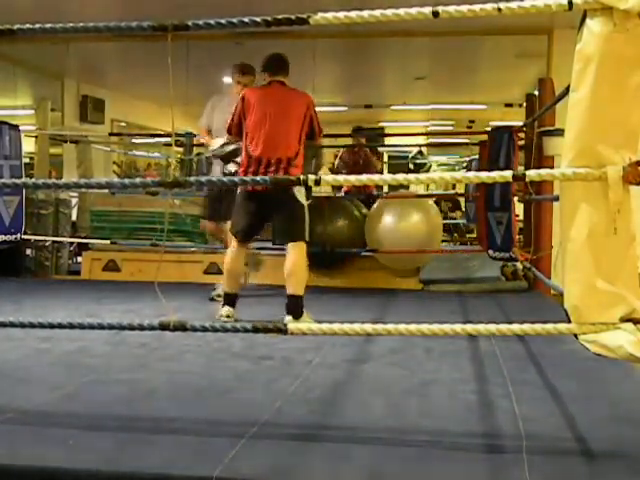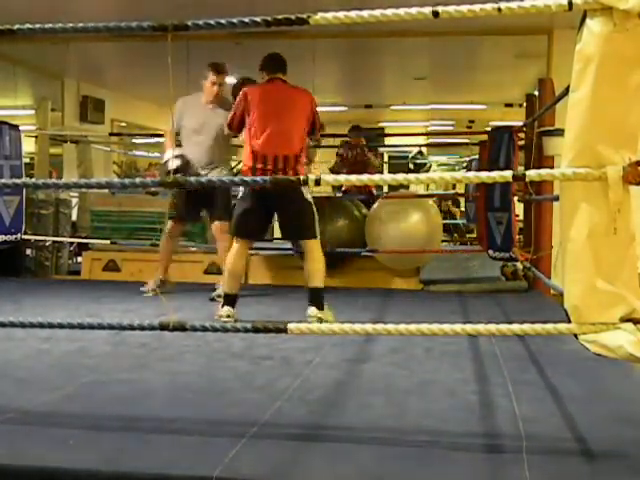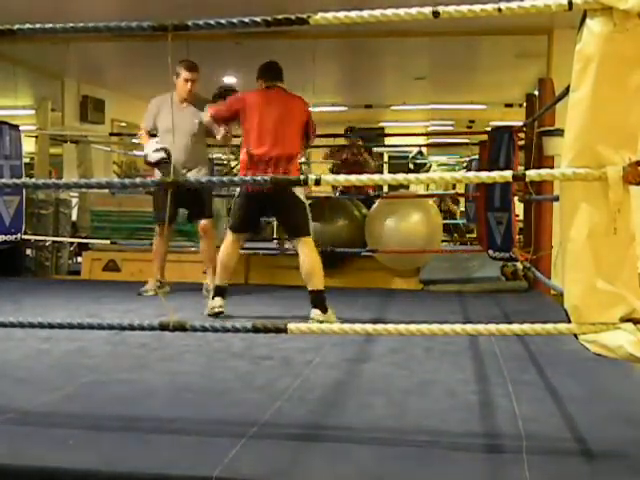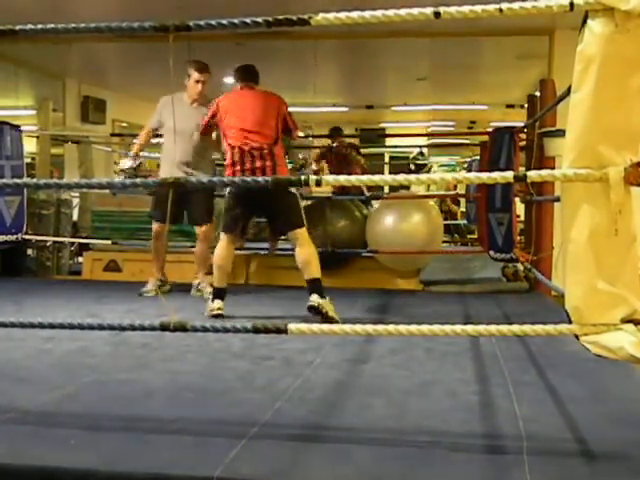
dt=0.3s
person 1, frame 1
left shoulder: (249, 97)
right shoulder: (304, 100)
left elbow: (234, 134)
right elbow: (316, 138)
left knee: (238, 244)
right knee: (296, 247)
left ankle: (228, 306)
right ankle: (294, 313)
person 1, frame 2
left shoulder: (250, 93)
right shoulder: (305, 97)
left elbow: (232, 129)
right elbow: (315, 133)
left hip: (256, 179)
right hip: (292, 180)
left knee: (240, 243)
right knee: (311, 245)
left ankle: (227, 306)
right ankle: (317, 307)
person 1, frame 3
left shoulder: (247, 99)
right shoulder: (300, 104)
left elbow: (211, 117)
right elbow: (309, 139)
left hip: (252, 182)
right hip: (286, 182)
left knee: (233, 237)
right knee: (305, 244)
left ankle: (218, 299)
right ankle: (319, 308)
person 1, frame 4
left shoulder: (223, 101)
right shoulder: (275, 100)
left elbow: (203, 131)
right elbow: (293, 134)
left hip: (239, 178)
right hip: (274, 176)
left knee: (227, 239)
right knee: (300, 236)
left ankle: (216, 301)
right ankle: (317, 296)
person 2, frame 1
right shoulder: (216, 103)
right elbow: (203, 133)
right wrist: (215, 143)
right hip: (218, 174)
left knee: (233, 228)
right knee: (209, 225)
person 2, frame 2
left shoulder: (230, 109)
right shoulder: (184, 104)
right elbow: (171, 133)
right wrist: (171, 152)
left hip: (217, 177)
right hip: (186, 177)
left knee: (220, 228)
right knee: (172, 228)
right ankle: (160, 278)
person 2, frame 3
left shoulder: (204, 105)
right shoulder: (158, 103)
left elbow: (223, 134)
right elbow: (143, 132)
right wrist: (150, 148)
left hip: (197, 175)
right hip: (166, 176)
left knee: (205, 226)
right knee: (162, 228)
left ankle: (209, 278)
right ankle: (158, 280)
person 2, frame 4
right shoulder: (167, 103)
right elbow: (148, 131)
left wrist: (212, 142)
right wrist: (131, 156)
right hip: (169, 177)
left knee: (205, 231)
right knee: (158, 229)
left ankle: (200, 280)
right ankle: (158, 278)
